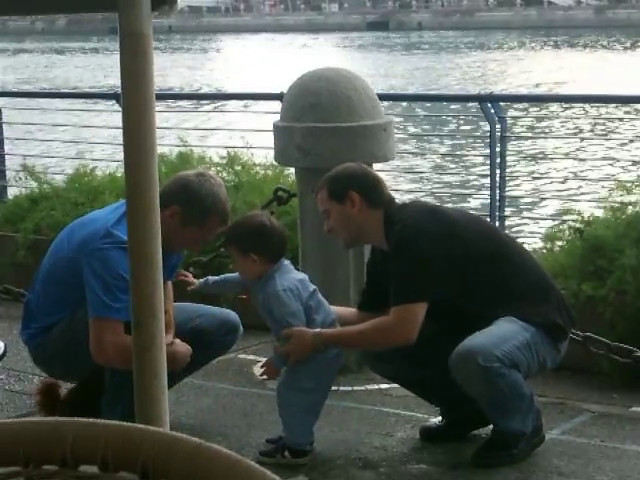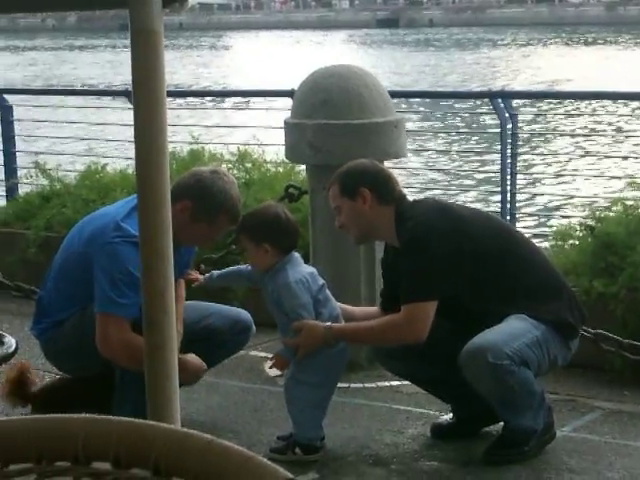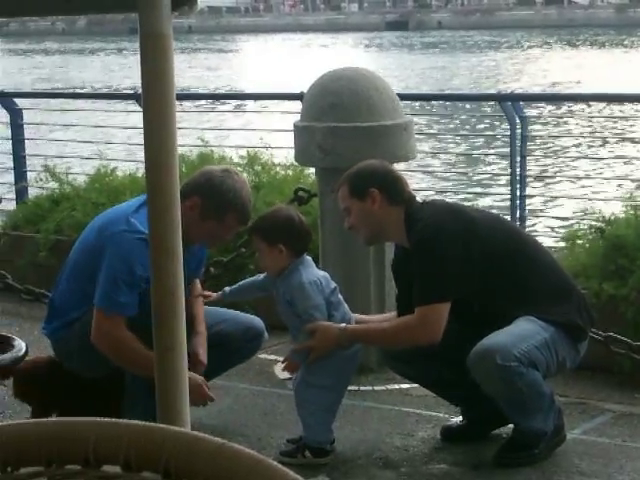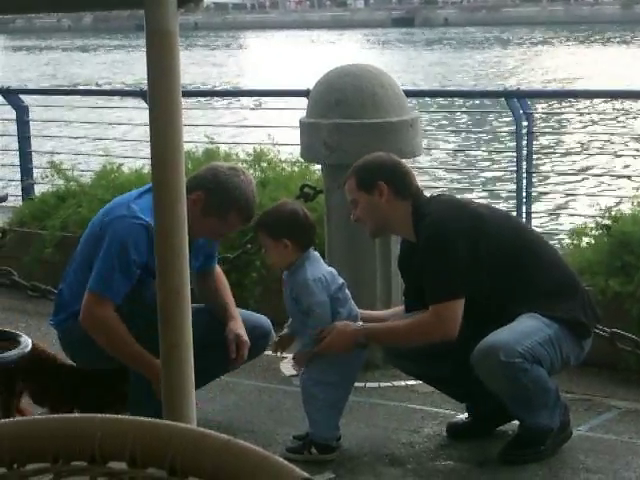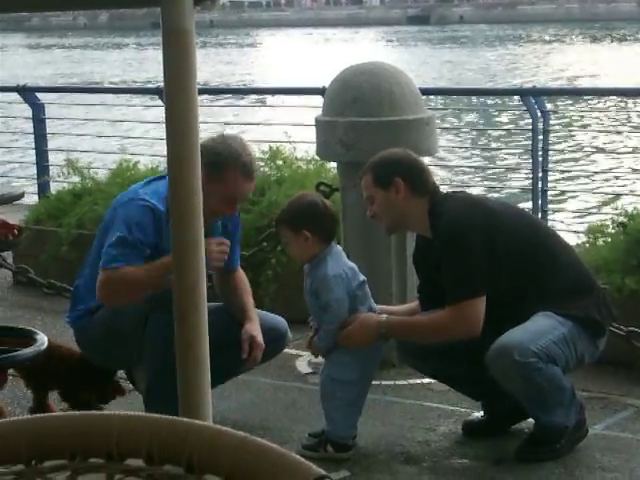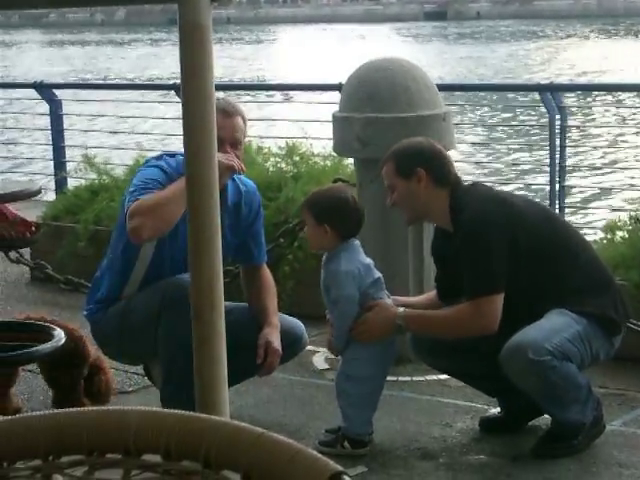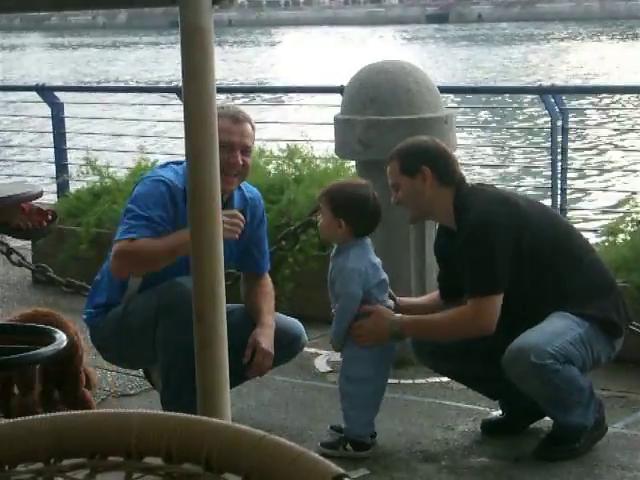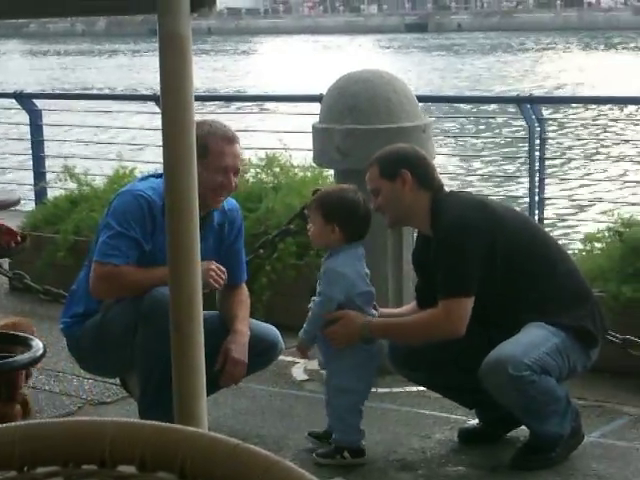
dt=0.4s
person 1, frame 1
left shoulder: (416, 231)
right shoulder: (387, 247)
left elbow: (403, 328)
right elbow: (368, 316)
left wrist: (319, 339)
left hip: (535, 323)
right hip: (474, 323)
left knee: (473, 357)
right knee: (377, 346)
left ankle: (522, 426)
right ankle: (465, 409)
person 1, frame 2
left shoulder: (427, 228)
right shoulder: (400, 241)
left elbow: (413, 327)
right elbow: (390, 315)
left wrist: (329, 334)
left hip: (545, 320)
right hip: (485, 319)
left knee: (484, 355)
right knee: (388, 342)
left ankle: (533, 422)
right ankle: (476, 406)
person 1, frame 3
left shoulder: (437, 228)
right shoulder: (410, 244)
left elbow: (427, 328)
right elbow: (410, 319)
left wrist: (344, 335)
right wrist: (347, 320)
left hip: (554, 322)
right hip: (494, 322)
left knee: (493, 357)
right knee: (398, 345)
left ankle: (544, 424)
right ankle: (485, 408)
person 1, frame 4
left shoulder: (444, 224)
right shoulder: (415, 240)
left elbow: (444, 325)
right elbow: (417, 314)
left wrist: (359, 334)
right wrist: (356, 317)
left hip: (558, 319)
right hip: (500, 319)
left knee: (497, 354)
right knee: (400, 343)
left ankle: (549, 421)
right ankle: (490, 405)
person 1, frame 5
left shoulder: (462, 221)
right shoulder: (430, 237)
left elbow: (466, 321)
right elbow: (433, 309)
left wrist: (382, 326)
right wrist: (373, 313)
left hip: (573, 317)
right hip: (512, 316)
left knee: (511, 353)
right knee: (414, 342)
left ankle: (566, 418)
right ankle: (505, 403)
person 1, frame 6
left shoulder: (483, 216)
right shoulder: (448, 229)
left elbow: (484, 318)
right elbow: (449, 299)
left wrist: (398, 320)
right wrist: (392, 304)
left hip: (588, 314)
right hip: (529, 311)
left knee: (525, 352)
right knee: (429, 340)
left ankle: (583, 415)
right ankle: (520, 400)
person 1, frame 7
left shoulder: (488, 216)
right shoulder: (451, 229)
left elbow: (482, 319)
right elbow: (451, 299)
left wrist: (396, 325)
right wrist: (395, 306)
left hip: (589, 317)
right hip: (530, 314)
left knee: (527, 356)
right knee: (430, 343)
left ankle: (584, 417)
right ankle: (523, 403)
person 1, frame 8
left shoulder: (462, 219)
right shoulder: (430, 237)
left elbow: (451, 322)
right elbow: (430, 308)
left wrist: (366, 328)
right wrist: (373, 314)
left hip: (564, 326)
right hip: (505, 324)
left knee: (505, 367)
right knee: (406, 351)
left ankle: (560, 426)
right ankle: (500, 412)
person 2, frame 1
left shoulder: (167, 228)
right shoulder: (112, 246)
left elbow: (164, 282)
right elbow: (106, 348)
left wrist: (168, 336)
right wrist: (170, 356)
left hip: (115, 322)
left knee: (225, 326)
left ankle: (127, 389)
right ankle: (121, 421)
person 2, frame 2
left shoulder: (178, 223)
right shoulder: (124, 241)
left elbow: (177, 280)
right elbow: (110, 342)
left wrist: (174, 336)
right wrist: (180, 365)
left hip: (126, 318)
left knee: (237, 325)
right ankle: (130, 417)
person 2, frame 3
left shoulder: (192, 224)
right shoulder: (132, 237)
left elbow: (190, 282)
right elbow: (105, 334)
left wrist: (199, 335)
left hip: (146, 327)
left knee: (250, 332)
left ankle: (153, 392)
right ankle: (142, 421)
person 2, frame 4
left shoulder: (201, 217)
right shoulder: (133, 225)
left elbow: (208, 273)
right elbow: (93, 313)
left wrist: (233, 319)
right wrist: (156, 371)
left hip: (148, 323)
left knee: (257, 332)
left ankle: (161, 390)
right ankle: (147, 417)
person 2, frame 5
left shoulder: (223, 212)
right shoulder: (143, 207)
left elbow: (230, 272)
right elbow: (108, 291)
left wrist: (250, 321)
left hip: (168, 325)
left knee: (275, 332)
right knee: (174, 294)
left ankle: (176, 390)
right ankle: (163, 413)
person 2, frame 6
left shoulder: (245, 194)
right shoulder: (158, 173)
left elbow: (255, 269)
right elbow: (139, 228)
left wrist: (271, 326)
left hip: (186, 316)
right hip: (119, 319)
left knee: (291, 336)
right knee: (187, 289)
left ankle: (193, 385)
right ankle: (179, 412)
person 2, frame 7
left shoulder: (250, 201)
right shoulder: (161, 187)
left elbow: (257, 277)
right elbow: (121, 262)
left wrist: (264, 328)
left hip: (187, 321)
right hip: (118, 324)
left knee: (290, 335)
right knee: (184, 291)
left ankle: (196, 389)
right ankle: (180, 415)
person 2, frame 8
left shoulder: (228, 212)
right shoulder: (139, 201)
left elbow: (234, 287)
right elbow: (102, 282)
left wrist: (238, 335)
left hip: (160, 330)
right hip: (95, 334)
left knee: (267, 342)
right knee: (163, 301)
left ankle: (168, 396)
right ankle: (157, 425)
person 3, frame 1
left shoulder: (280, 289)
right shoulder: (268, 274)
right elbow: (236, 282)
left wrist: (278, 361)
right wrist: (202, 284)
left hip: (318, 349)
left knee: (294, 394)
right knee: (291, 392)
left ankle: (297, 448)
right ankle: (297, 437)
person 3, frame 2
left shoulder: (290, 281)
right shoulder: (274, 269)
right elbow: (243, 274)
left wrist: (287, 353)
right wrist: (208, 279)
left hip: (323, 344)
left knee: (300, 388)
right knee: (298, 387)
left ankle: (307, 444)
right ankle: (309, 433)
person 3, frame 3
left shoulder: (303, 282)
right shoulder: (283, 275)
right elbow: (257, 284)
left wrist: (298, 356)
right wrist: (223, 295)
left hip: (335, 348)
left knee: (311, 391)
right knee: (305, 389)
left ankle: (318, 447)
right ankle: (318, 436)
person 3, frame 4
left shoulder: (309, 278)
right shoulder: (298, 269)
left elbow: (321, 320)
left wrist: (305, 351)
right wrist: (290, 332)
left knee: (317, 387)
right knee: (313, 385)
left ankle: (323, 443)
right ankle: (324, 432)
person 3, frame 5
left shoulder: (330, 273)
right shoulder: (323, 260)
left elbow: (338, 314)
left wrist: (321, 344)
right wrist: (317, 331)
left knee: (336, 385)
right knee: (335, 384)
left ankle: (339, 441)
right ankle: (340, 430)
person 3, frame 6
left shoulder: (342, 268)
right shoulder: (345, 252)
left elbow: (347, 309)
left wrist: (337, 342)
right wrist: (335, 331)
left knee: (352, 383)
right knee: (357, 383)
left ankle: (355, 437)
right ankle: (358, 427)
person 3, frame 7
left shoulder: (350, 263)
right shoulder: (355, 249)
left elbow: (348, 305)
left wrist: (336, 337)
right wrist: (340, 334)
left knee: (355, 385)
right knee: (362, 385)
left ankle: (356, 439)
right ankle: (361, 428)
person 3, frame 8
left shoulder: (337, 268)
right shoulder: (349, 256)
left elbow: (323, 309)
left wrist: (305, 338)
right wrist: (313, 336)
left hip: (350, 348)
right hip: (357, 344)
left knee: (342, 393)
right knee: (346, 393)
left ankle: (350, 446)
right ankle: (338, 432)
